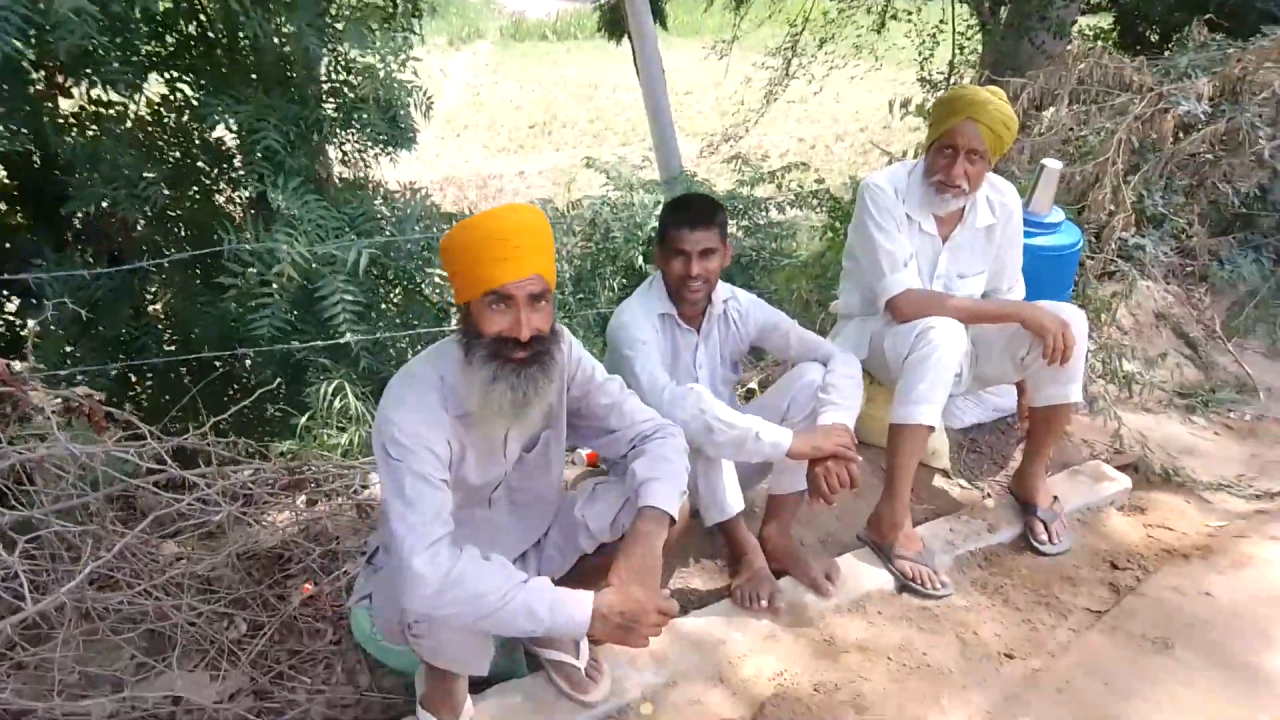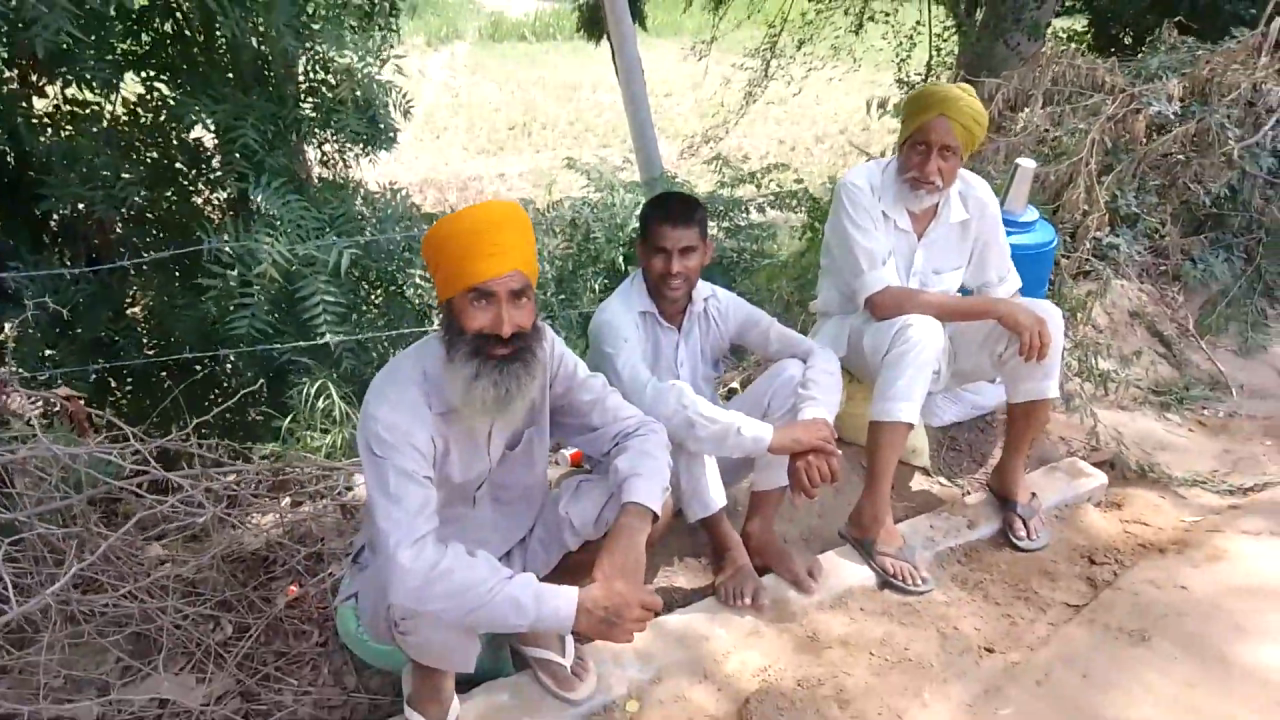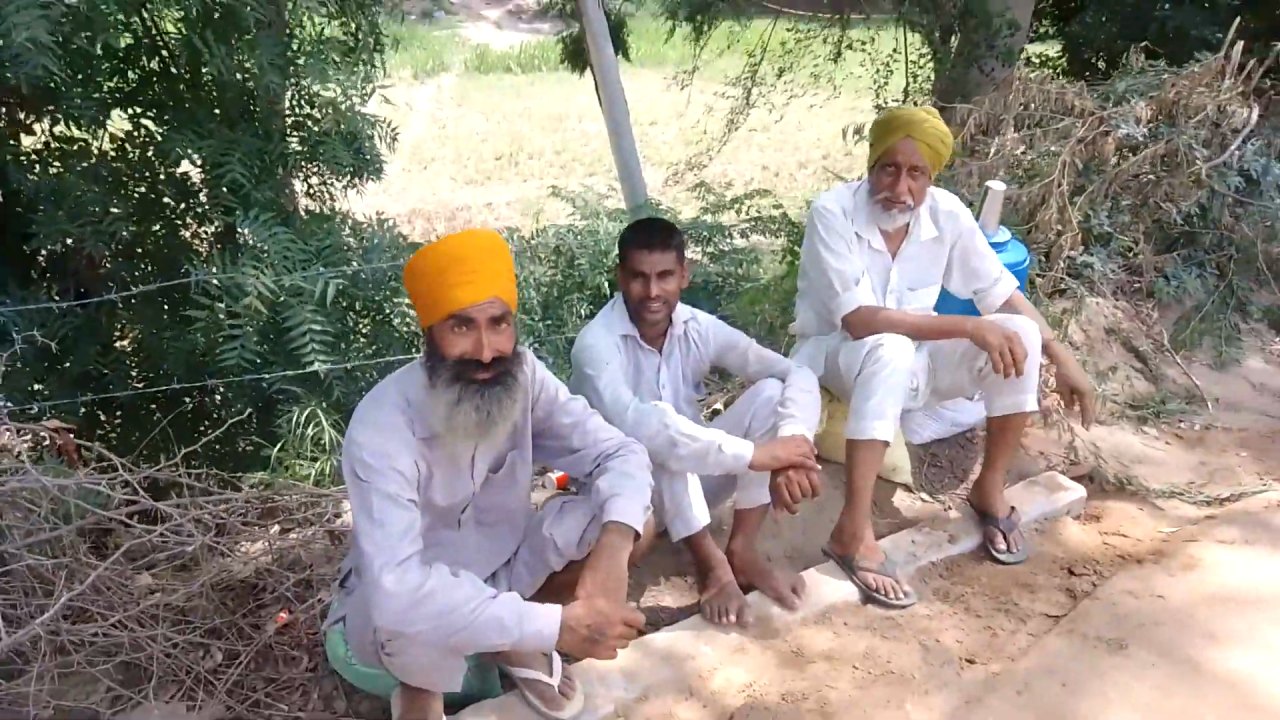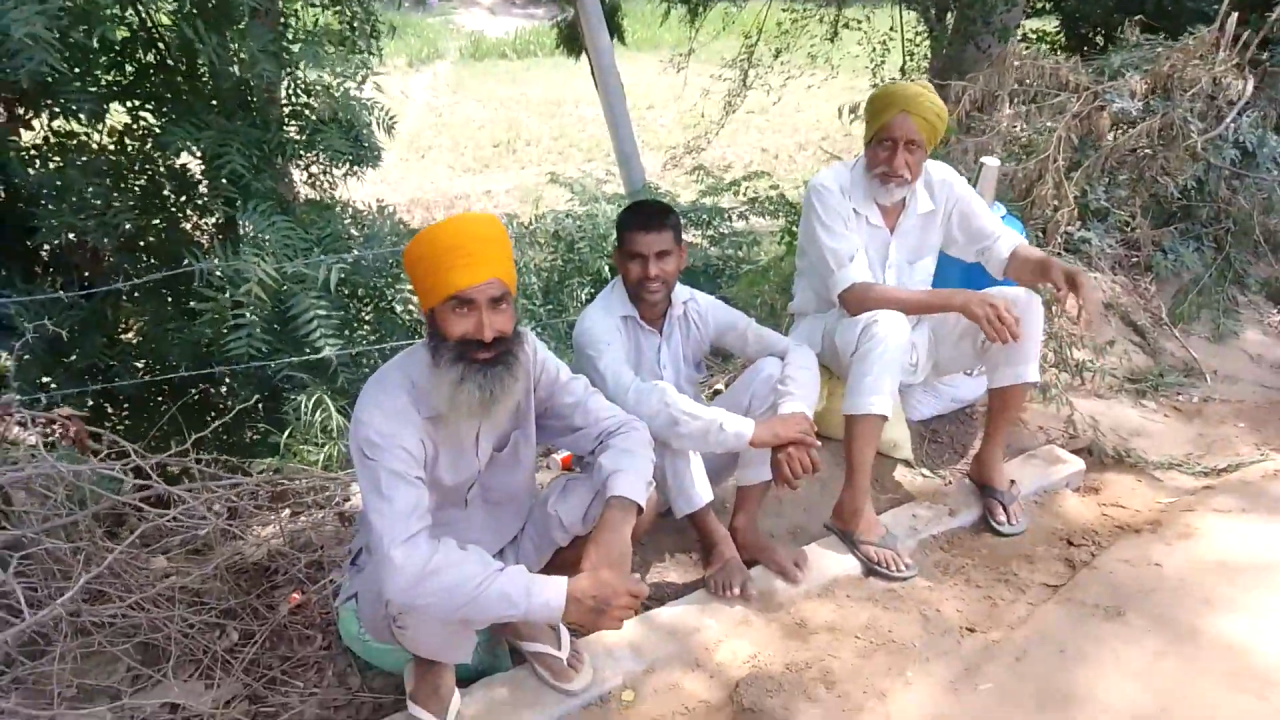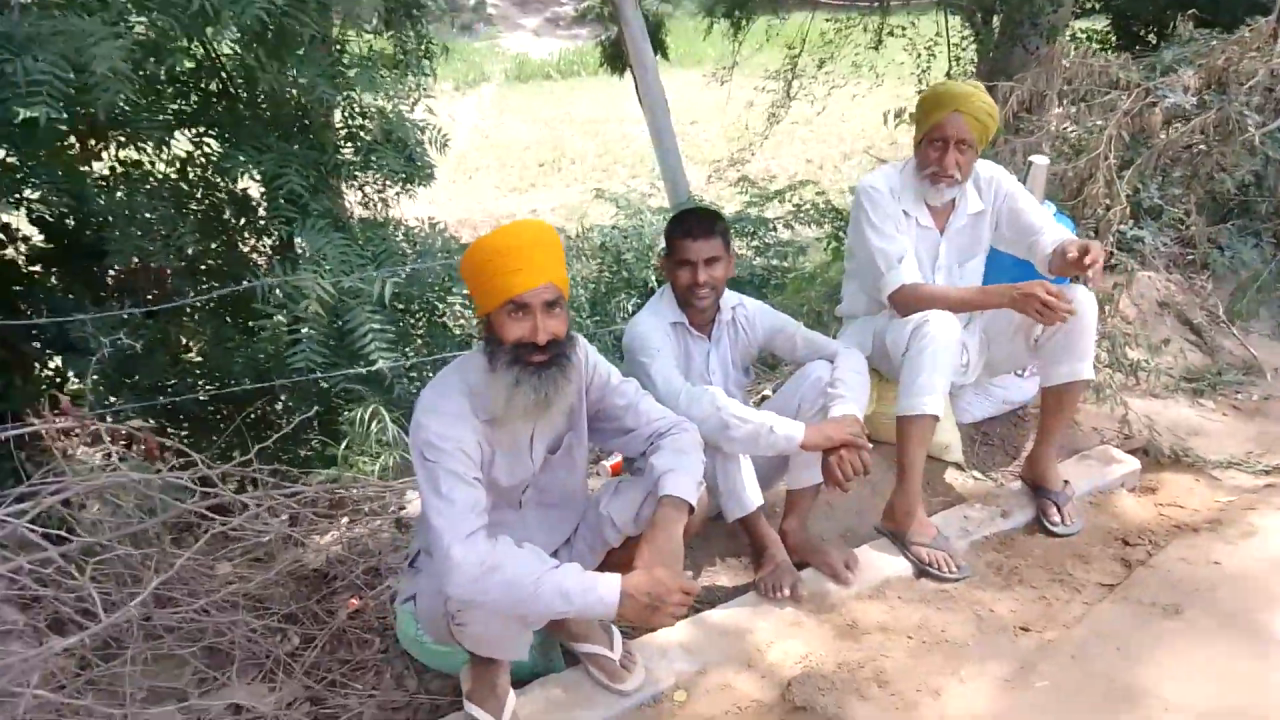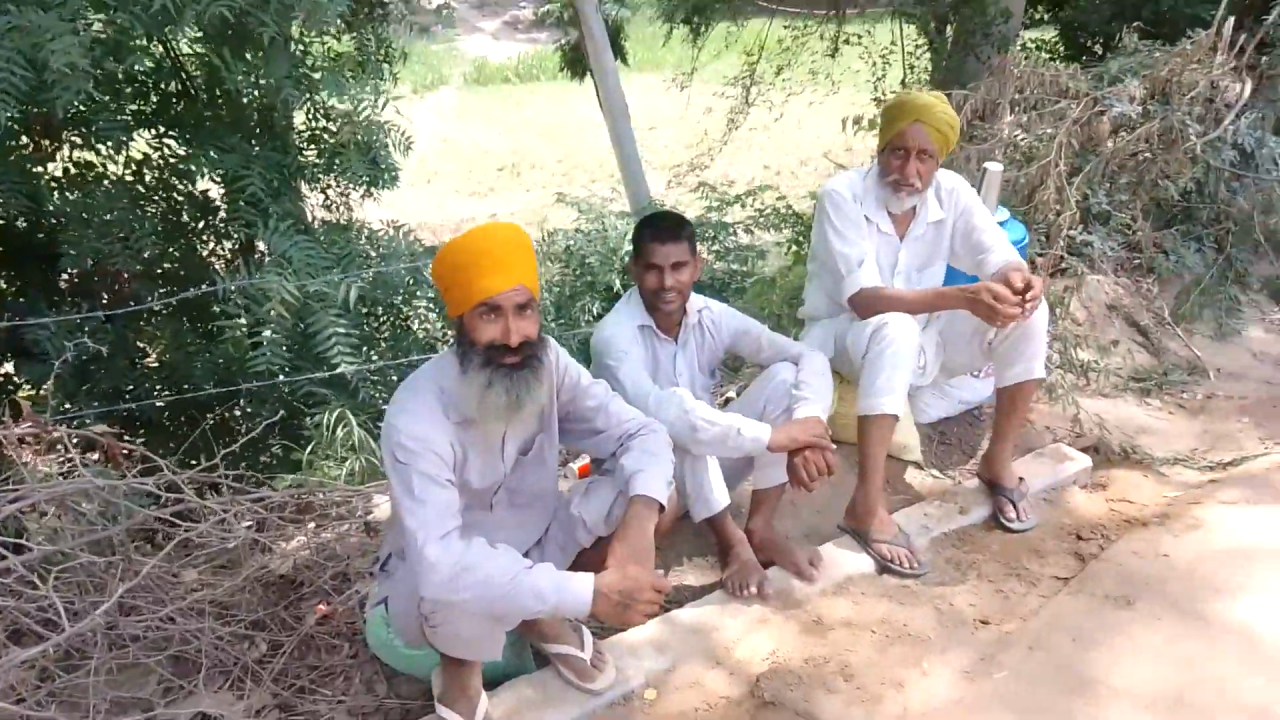
dt=0.2s
person 1, frame 1
left shoulder: (557, 353)
right shoulder: (414, 405)
left elbow: (657, 436)
right elbow: (429, 575)
left wrist: (648, 537)
right wrist: (589, 612)
left hip: (532, 542)
right hip: (439, 581)
left knee: (662, 506)
right knee: (443, 601)
left ankle: (543, 622)
right ankle: (445, 672)
person 1, frame 2
left shoulder: (539, 350)
right shoulder: (398, 402)
left elbow: (639, 432)
right elbow: (414, 569)
left wrist: (631, 529)
right wrist: (573, 608)
left hip: (516, 543)
right hip: (419, 575)
left knee: (648, 500)
right knee: (432, 599)
left ankle: (529, 620)
right ankle: (432, 669)
person 1, frame 3
left shoulder: (522, 374)
right shoulder: (382, 426)
left elbow: (621, 454)
right elbow: (397, 591)
left wrist: (613, 548)
right wrist: (556, 625)
left hip: (502, 564)
right hip: (405, 598)
left knee: (633, 520)
right knee: (420, 621)
left ankle: (512, 639)
person 1, frame 4
left shoulder: (523, 356)
right shoulder: (388, 407)
left elbow: (623, 432)
right elbow: (406, 566)
left wrist: (617, 523)
right wrist: (562, 597)
left hip: (508, 543)
right hip: (413, 575)
left knee: (635, 496)
right knee: (425, 599)
left ankle: (517, 614)
right ankle: (432, 664)
person 1, frame 5
left shoulder: (575, 359)
right shoulder: (445, 411)
left elbow: (673, 433)
right elbow: (465, 565)
left wrist: (668, 522)
right wrist: (615, 595)
left hip: (560, 543)
right hip: (463, 577)
left knee: (684, 499)
right knee: (484, 597)
left ankle: (570, 615)
right ankle: (488, 662)
person 1, frame 6
left shoulder: (546, 361)
right shoulder: (418, 414)
left elbow: (643, 433)
right elbow: (440, 566)
left wrist: (640, 520)
right wrist: (589, 593)
left hip: (531, 546)
right hip: (430, 583)
left knee: (653, 495)
right knee: (464, 597)
left ankle: (542, 615)
right ankle: (460, 662)
person 2, frame 1
left shoulder: (1002, 201)
right shoulder: (883, 191)
left elbow: (1003, 298)
right elbow: (904, 304)
left wrist: (1026, 379)
right wrist: (1022, 314)
left hip: (955, 344)
right hip: (876, 337)
left knee: (1066, 322)
right knee: (940, 334)
left ankle: (1031, 476)
right ankle: (891, 518)
person 2, frame 2
left shoulder: (976, 197)
right shoulder: (859, 189)
left elbow: (1001, 292)
right elbow: (883, 301)
left wrist: (1022, 382)
right wrist: (996, 310)
left hip: (932, 342)
right hip: (855, 335)
left knee: (1042, 319)
right knee: (918, 331)
left ankle: (1010, 473)
right ankle: (872, 514)
person 2, frame 3
left shoulder: (946, 213)
right shoulder: (833, 211)
left elbow: (999, 292)
right elbow: (859, 319)
left wrist: (1059, 356)
right wrist: (968, 327)
left hip: (912, 356)
right hip: (835, 354)
left knee: (1020, 337)
right knee: (890, 350)
left ankle: (989, 489)
right ankle: (853, 531)
person 2, frame 4
left shoulder: (941, 184)
right shoulder: (829, 189)
left elbow: (1003, 247)
right elbow: (854, 296)
left wrist: (1050, 267)
right wrist: (958, 301)
left hip: (907, 333)
right hip: (833, 331)
left knee: (1021, 306)
right knee: (886, 327)
left ankle: (989, 462)
right ankle: (853, 506)
person 2, frame 5
left shoulder: (991, 182)
right shoulder: (878, 191)
left elbow: (1049, 244)
right elbow: (903, 297)
left wrist: (1074, 255)
right wrist: (1008, 295)
left hip: (960, 334)
right hip: (882, 334)
left knee: (1075, 304)
right knee: (937, 327)
left ankle: (1042, 462)
right ankle: (904, 508)
person 2, frame 6
left shoulder: (952, 192)
right shoulder: (842, 195)
left elbow: (999, 260)
right elbow: (864, 300)
left wrist: (1018, 277)
right wrist: (963, 298)
left hip: (918, 337)
right hip: (843, 336)
left knee: (1026, 311)
right knee: (895, 328)
left ankle: (997, 461)
right ankle: (867, 506)
person 3, frame 1
left shoulder: (739, 307)
right shoulder: (633, 322)
left elbow: (840, 360)
right elbow: (670, 408)
left wrist: (832, 435)
right wrist: (790, 442)
left hip: (728, 456)
left knee: (811, 377)
right knee: (692, 425)
left ankle: (775, 538)
right ankle: (744, 549)
person 3, frame 2
left shoulder: (719, 305)
right shoulder: (615, 320)
left elbow: (819, 356)
right elbow: (651, 403)
left wrist: (813, 429)
right wrist: (771, 437)
left hip: (710, 454)
left knee: (792, 374)
right knee: (675, 420)
left ankle: (758, 534)
right ankle: (726, 545)
person 3, frame 3
left shoulder: (699, 328)
right shoulder: (596, 344)
left elbow: (798, 375)
right elbow: (633, 423)
left wrist: (792, 443)
right wrist: (751, 453)
left hip: (691, 479)
left knee: (771, 392)
right knee: (657, 440)
left ankle: (742, 552)
right ankle: (711, 564)
person 3, frame 4
left shoulder: (698, 308)
right shoulder: (597, 326)
left elbow: (796, 353)
right elbow: (636, 403)
left wrist: (792, 422)
right wrist: (752, 430)
left hip: (694, 456)
left knee: (770, 371)
right knee: (658, 417)
left ankle: (745, 528)
right ankle: (714, 539)
person 3, frame 5
left shoulder: (747, 313)
right shoulder: (646, 332)
left elbow: (846, 356)
right elbow: (687, 408)
left wrist: (843, 425)
right wrist: (802, 434)
left hip: (744, 460)
left knee: (820, 374)
right knee: (709, 423)
left ankle: (794, 531)
right ankle: (764, 542)
person 3, frame 6
left shoulder: (712, 316)
right shoulder: (614, 335)
left elbow: (810, 359)
right elbow: (657, 411)
left wrist: (806, 428)
right wrist: (769, 436)
left hip: (711, 461)
left knee: (785, 376)
right knee: (679, 425)
left ankle: (761, 530)
right ankle: (731, 541)
